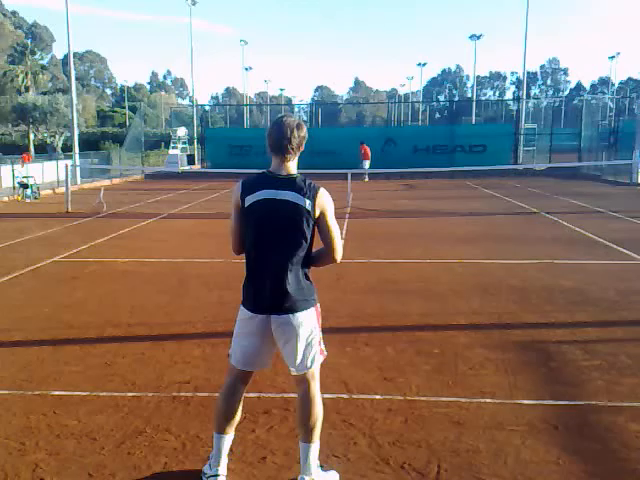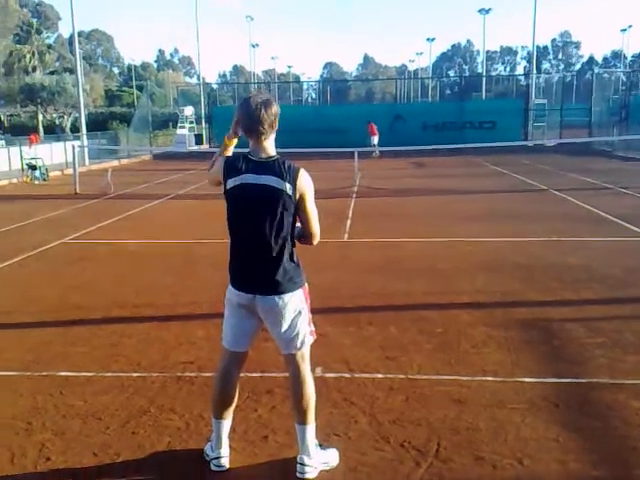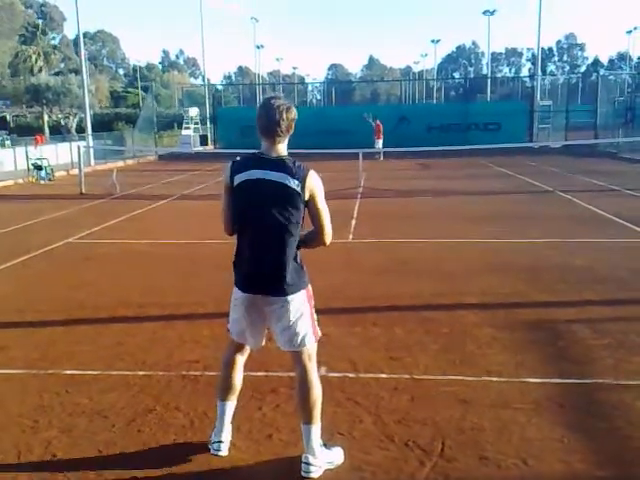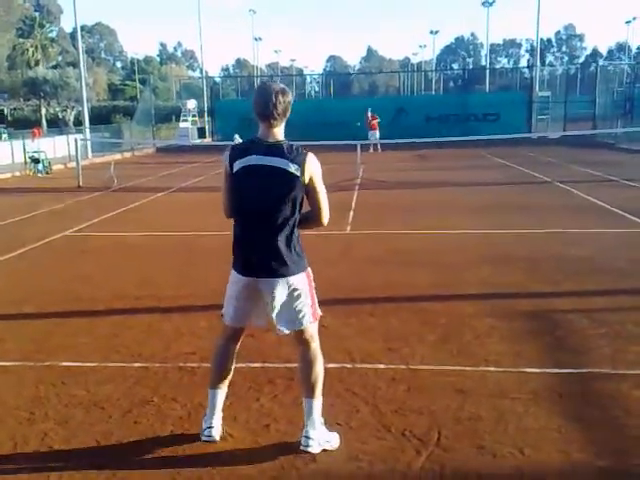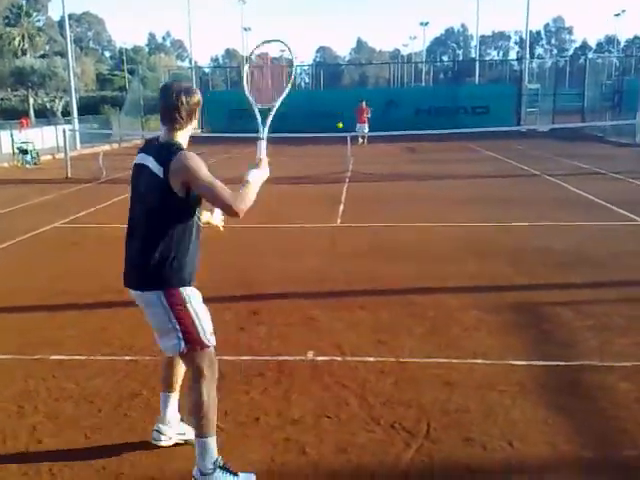
dt=0.7s
person 1, frame 1
left shoulder: (244, 189)
right shoulder: (317, 195)
left elbow: (237, 247)
right elbow: (333, 255)
left hip: (255, 304)
right hip: (297, 305)
left knee: (236, 380)
right knee: (308, 384)
person 1, frame 2
left shoulder: (229, 168)
right shoulder: (297, 176)
left elbow: (211, 173)
right elbow: (311, 237)
left wrist: (231, 133)
left hip: (241, 286)
right hip: (284, 287)
left knee: (230, 363)
right knee: (299, 365)
left ankle: (218, 448)
person 1, frame 3
left shoulder: (235, 170)
right shoulder: (306, 177)
left elbow: (229, 227)
right elbow: (324, 237)
left hip: (247, 283)
right hip: (288, 285)
left knee: (236, 352)
right knee: (305, 363)
left ankle: (221, 434)
person 1, frame 4
left shoulder: (234, 156)
right shoulder: (305, 161)
left elbow: (229, 211)
right elbow: (321, 219)
left hip: (246, 268)
right hip: (287, 269)
left knee: (229, 337)
right knee: (309, 344)
left ankle: (211, 422)
right ankle: (313, 431)
person 1, frame 5
left shoulder: (147, 152)
right shoulder: (183, 160)
right elbow: (235, 206)
left wrist: (200, 210)
right wrist: (258, 173)
left hip: (145, 276)
right hip: (164, 282)
left knee: (179, 347)
right knee: (204, 367)
left ankle: (167, 425)
